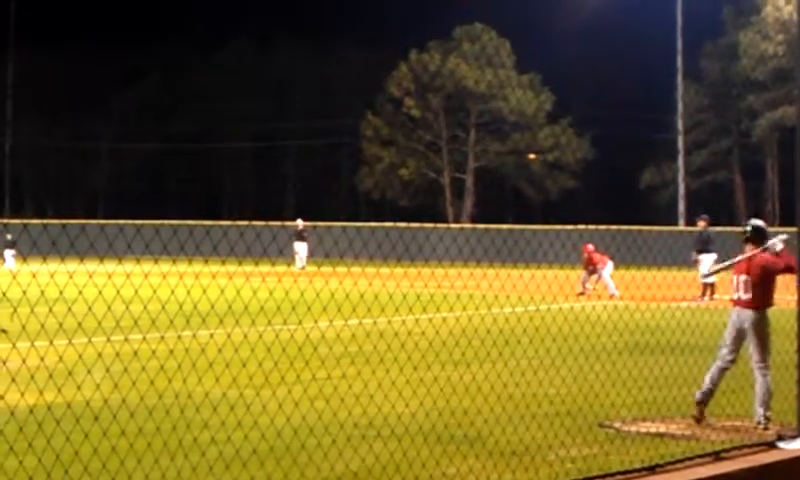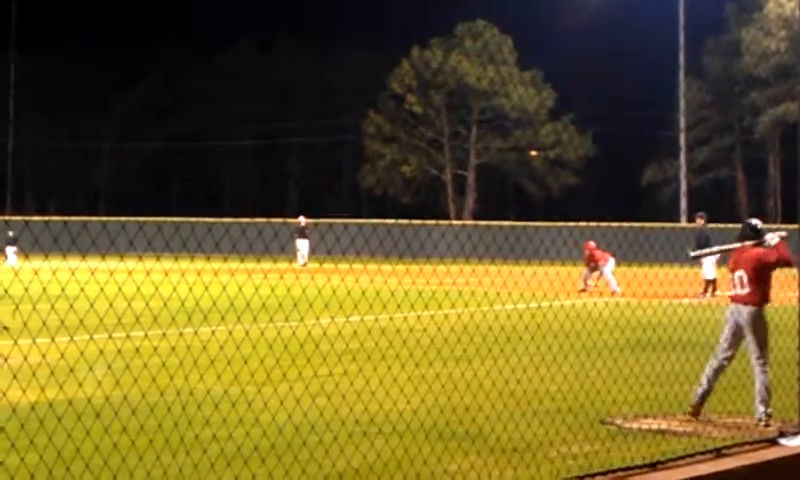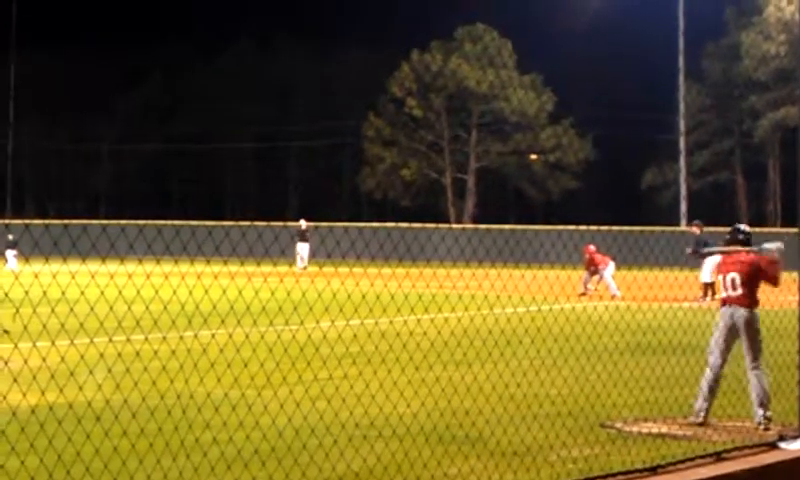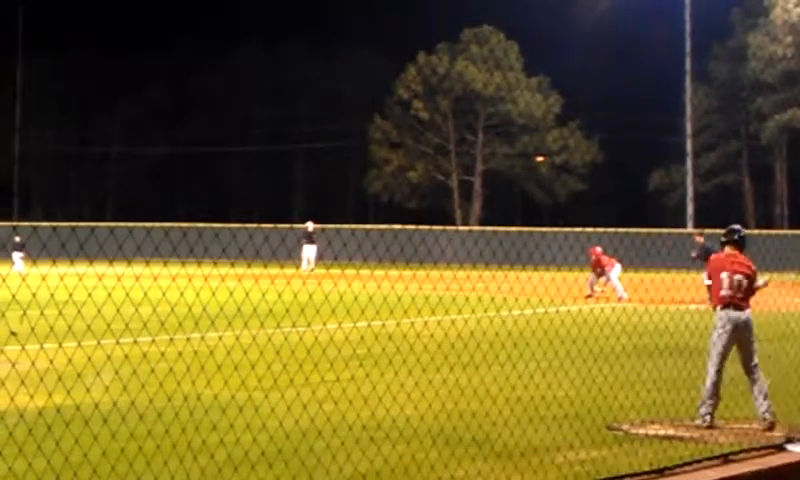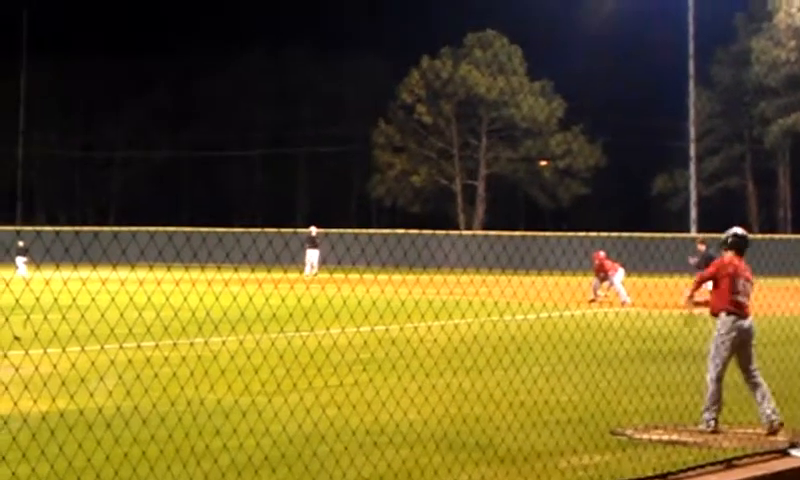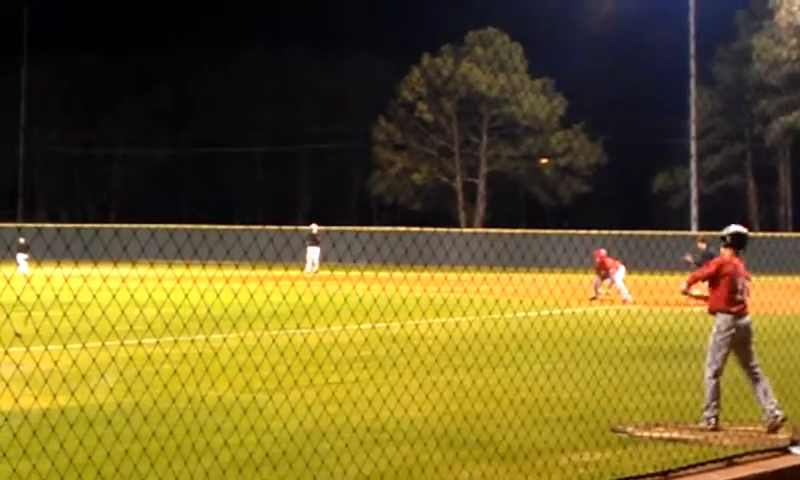
dt=0.2s
person 1, frame 1
left shoulder: (739, 261)
right shoulder: (764, 261)
right elbow: (793, 267)
left wrist: (773, 252)
right wrist: (781, 249)
left hip: (736, 314)
right hip: (756, 316)
left knee: (723, 361)
right knee: (761, 367)
left ankle: (702, 400)
right ankle: (762, 418)
person 1, frame 2
left shoulder: (735, 257)
right shoulder: (759, 255)
right elbow: (788, 260)
left wrist: (768, 245)
right wrist: (776, 242)
left hip: (734, 310)
right hip: (753, 312)
left knee: (720, 358)
right knee: (760, 365)
left ankle: (698, 400)
right ankle: (763, 414)
person 1, frame 3
left shoulder: (722, 262)
right shoulder: (753, 260)
right elbow: (774, 279)
left wrist: (763, 259)
right wrist: (773, 259)
left hip: (725, 314)
right hip: (746, 314)
left knee: (714, 365)
right knee: (755, 367)
left ankle: (700, 413)
right ankle: (762, 418)
person 1, frame 4
left shoulder: (715, 260)
right shoulder: (750, 267)
right elbow: (749, 291)
left hip: (724, 316)
right hip: (744, 317)
left knee: (714, 368)
right knee: (752, 368)
left ankle: (706, 416)
right ankle: (766, 414)
person 1, frame 5
left shoulder: (723, 263)
right shoulder: (746, 271)
left elbow: (701, 278)
left wrist: (690, 293)
right wrist: (703, 302)
left hip: (728, 323)
right hip: (745, 323)
left knee: (715, 373)
right knee: (751, 373)
left ankle: (710, 421)
right ankle: (771, 416)
person 1, frame 6
left shoulder: (722, 262)
right shoulder: (742, 267)
left elbow: (699, 275)
left wrist: (686, 286)
right wrist: (702, 296)
left hip: (726, 321)
right hip: (744, 321)
left knee: (713, 371)
right knee: (753, 370)
left ankle: (711, 418)
right ankle: (774, 413)
